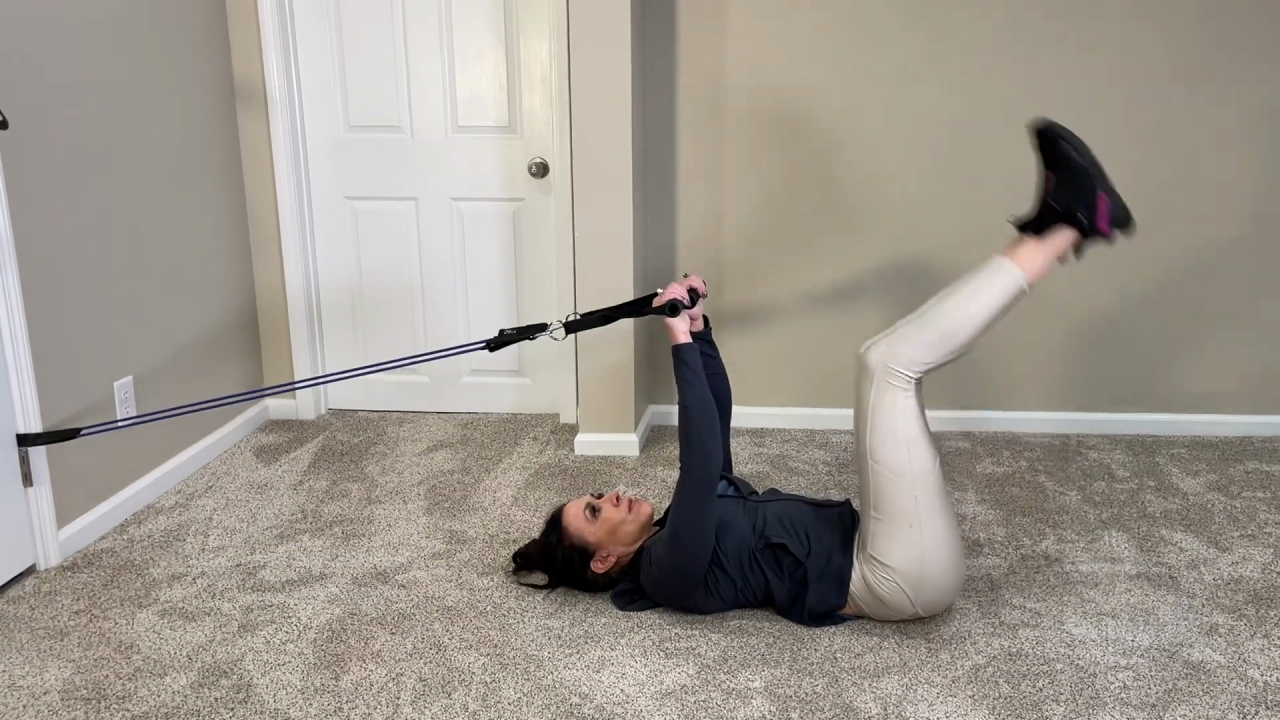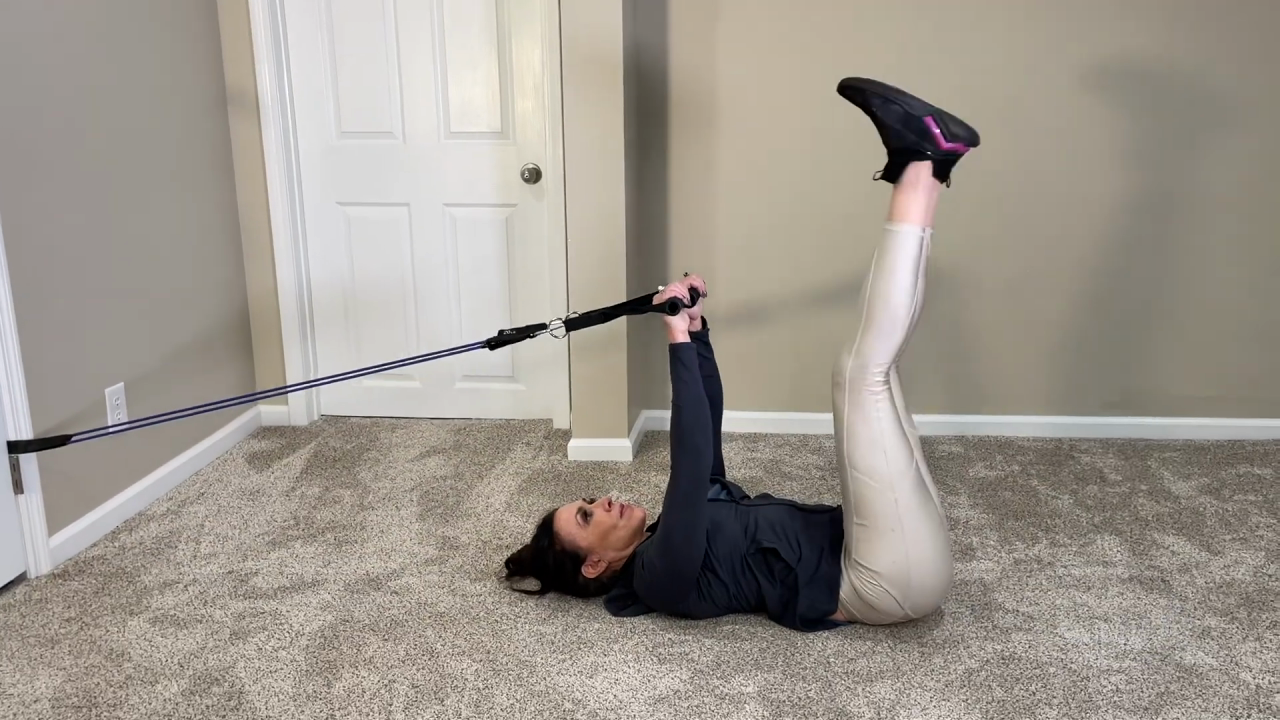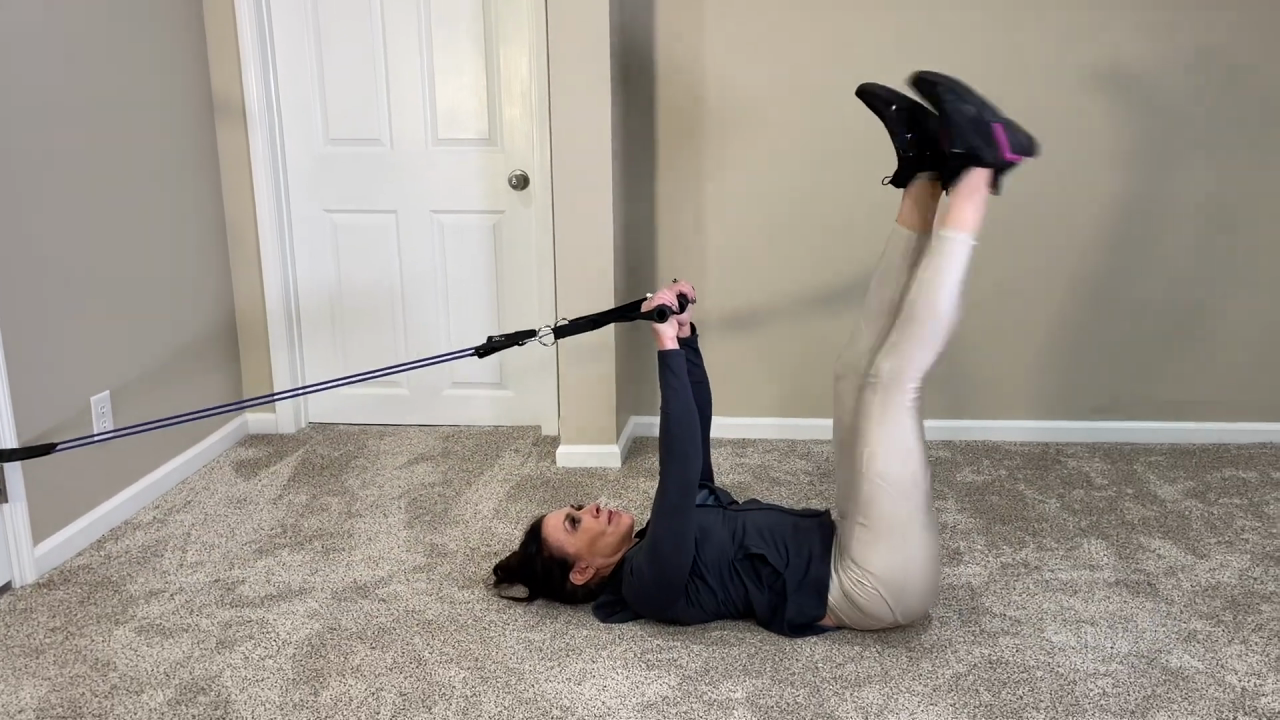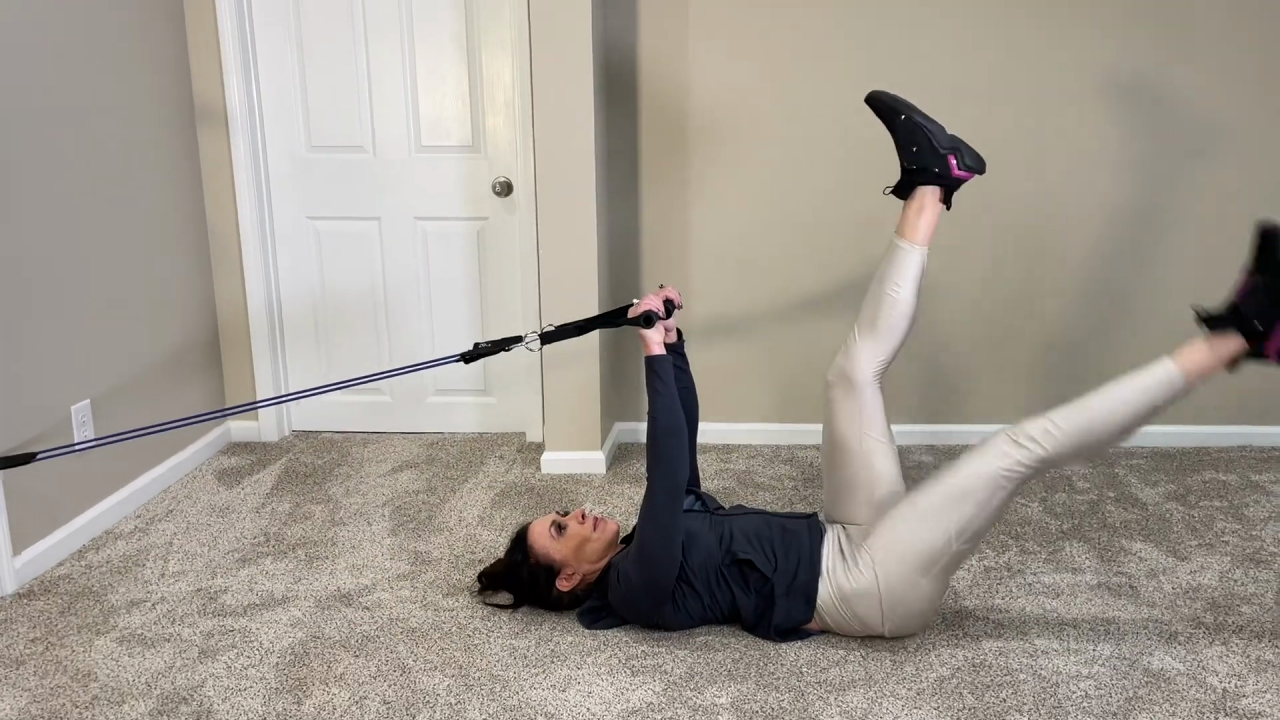
dt=0.4s
person 1, frame 1
left shoulder: (678, 532)
right shoulder: (673, 574)
left elbow: (711, 442)
right elbow: (702, 463)
left wrist: (693, 329)
right wrist: (682, 347)
left hip: (874, 547)
right hip: (900, 580)
left knee: (890, 364)
right knee: (886, 362)
left ankle: (1058, 226)
right ankle: (1061, 231)
person 1, frame 2
left shoulder: (670, 539)
right shoulder: (663, 577)
left elbow: (702, 455)
right elbow: (690, 460)
left wrist: (694, 331)
right wrist: (679, 346)
left hip: (873, 545)
right hip: (898, 582)
left knee: (871, 363)
right knee: (862, 370)
left ankle: (925, 171)
right ankle: (917, 163)
person 1, frame 3
left shoulder: (659, 544)
right shoulder: (649, 581)
left elbow: (691, 441)
right elbow: (674, 469)
left wrist: (682, 334)
right wrist: (668, 353)
left hip: (831, 544)
right hip: (883, 585)
left knee: (865, 364)
right knee: (891, 375)
left ankle: (927, 177)
right ankle: (975, 173)
person 1, frame 4
left shoulder: (648, 547)
right shoulder: (638, 587)
left elbow: (679, 453)
right elbow: (665, 474)
left wrist: (670, 341)
right wrist: (654, 360)
left hip: (846, 545)
right hip: (868, 588)
left knee: (854, 368)
right knee: (1020, 445)
